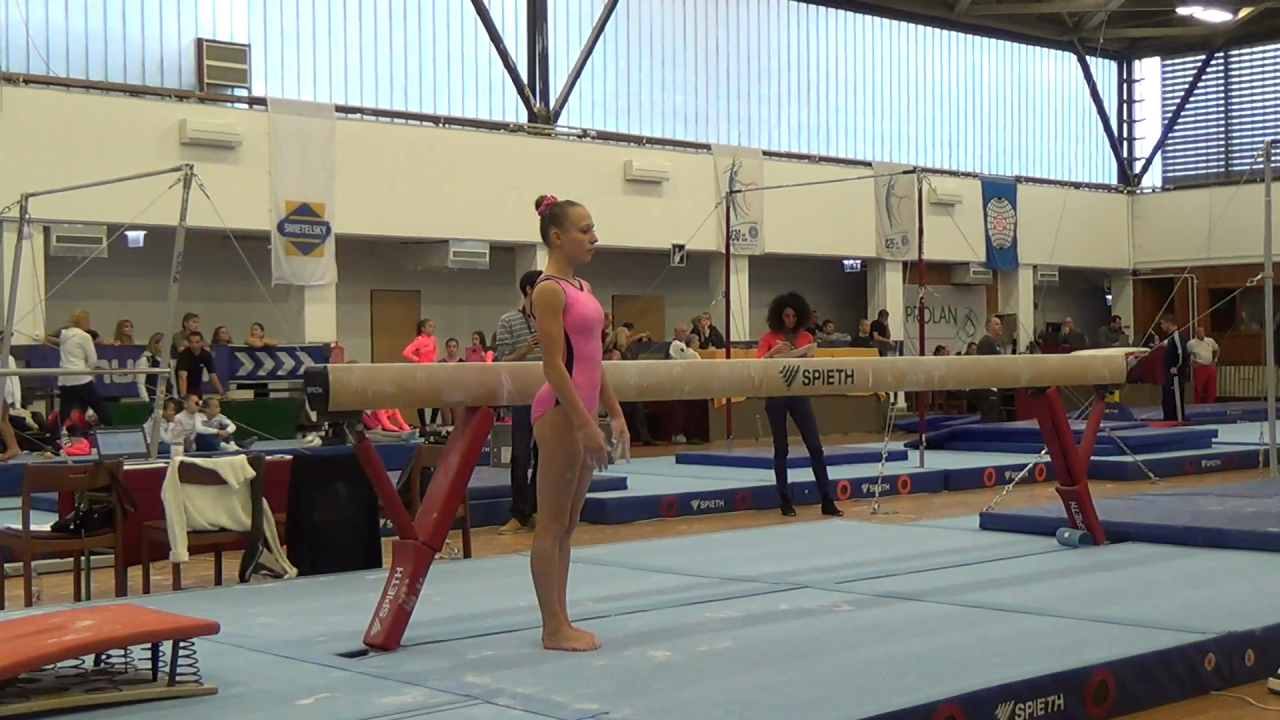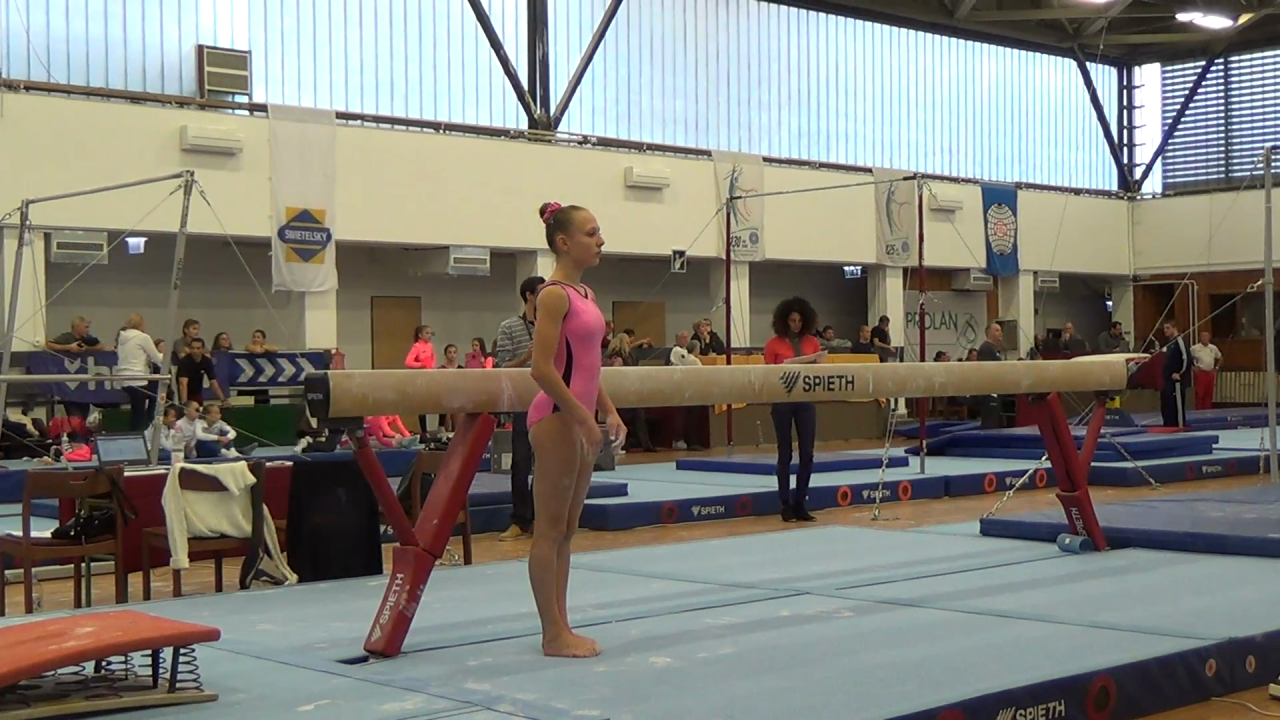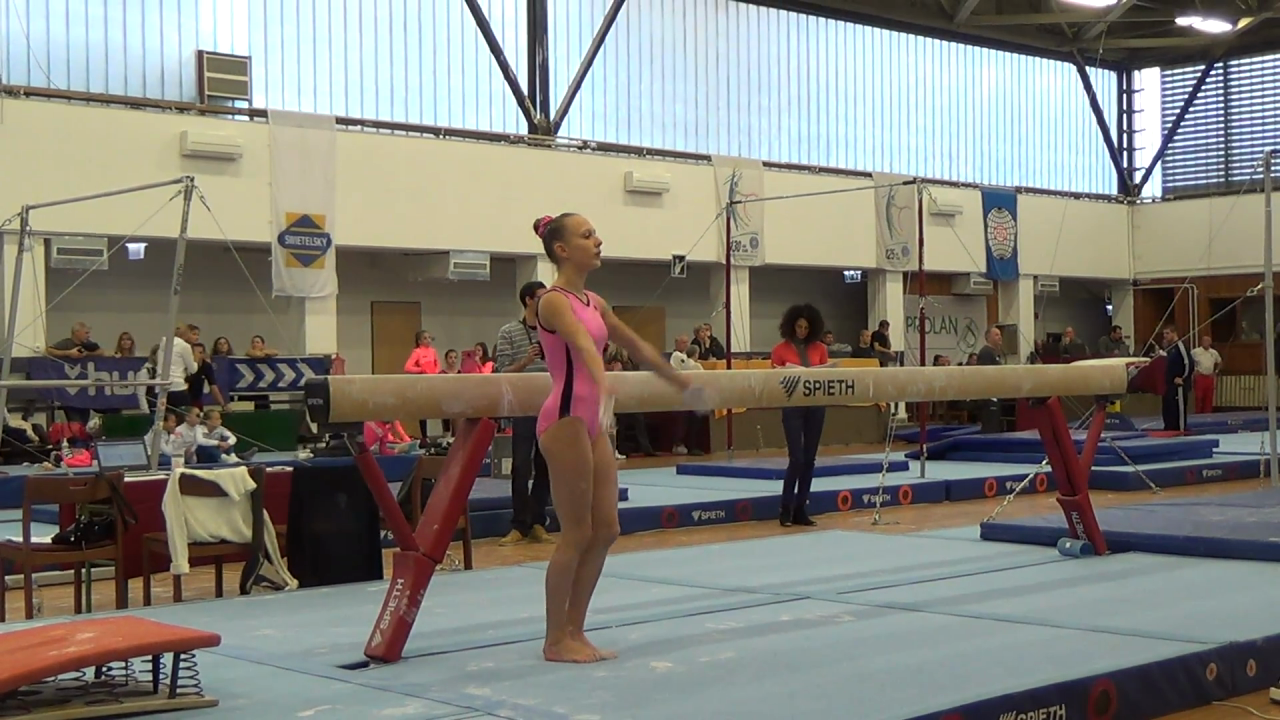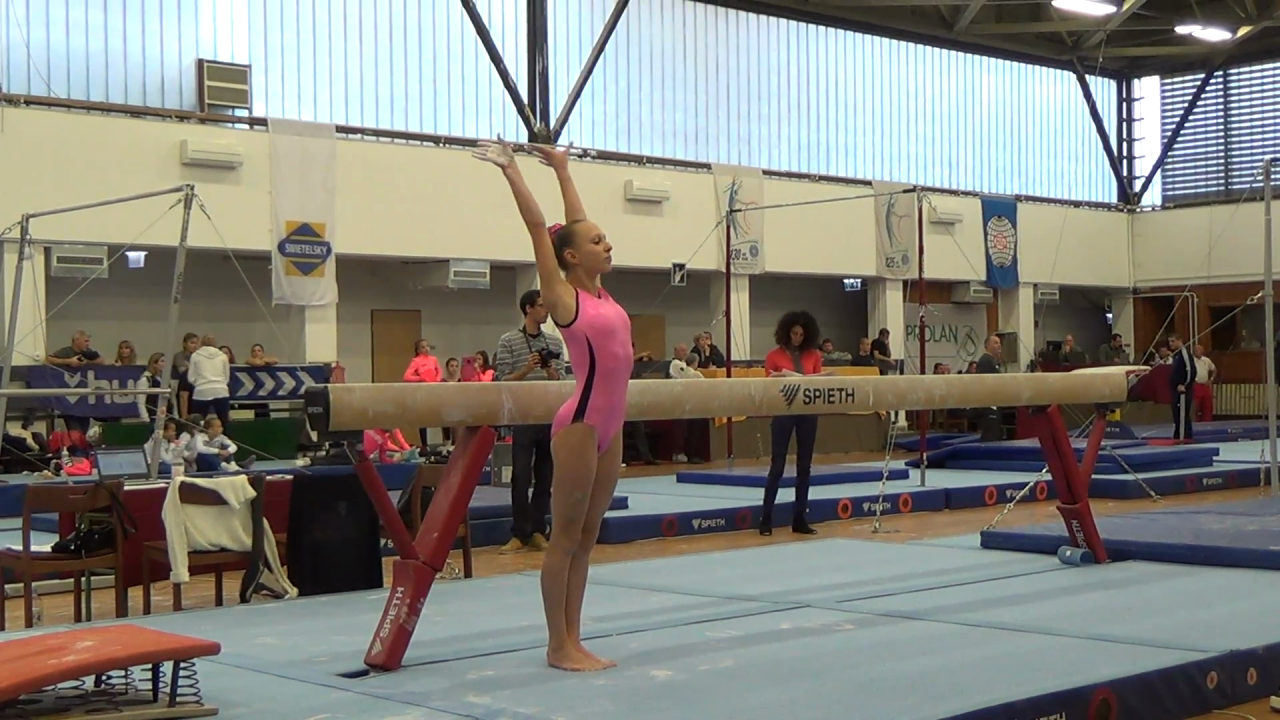
dt=0.7s
person 1, frame 1
left shoulder: (581, 287)
right shoulder: (550, 290)
right elbow: (554, 365)
left wrist: (615, 414)
right wrist: (585, 425)
left hip: (584, 411)
right hip: (561, 412)
left knee: (568, 524)
right knee: (552, 523)
left ankle: (561, 622)
right ankle: (553, 628)
person 1, frame 2
left shoulder: (586, 294)
right shoulder: (554, 295)
right elbow: (542, 369)
left wrist: (609, 413)
right wrist: (582, 419)
left hip: (580, 418)
right hip: (559, 417)
left knee: (567, 530)
right knee: (550, 530)
left ankle: (563, 628)
right ankle: (553, 634)
person 1, frame 3
left shoulder: (593, 301)
right shoulder: (554, 301)
left elbow: (636, 345)
right elbow: (584, 350)
left wrist: (679, 380)
right wrist: (603, 390)
left hip: (591, 422)
right hip: (565, 422)
left knee: (605, 532)
right knee: (577, 534)
left ankle: (573, 629)
right ankle: (556, 638)
person 1, frame 4
left shoulder: (599, 292)
right shoulder: (564, 297)
left elbow: (579, 223)
right elbow: (538, 228)
left wrist: (562, 170)
right wrist: (510, 168)
left hip: (611, 428)
right hip: (580, 425)
left knee: (587, 539)
right knee: (566, 538)
left ankle: (574, 640)
right ankle: (559, 646)
person 2, frame 1
right shoulder: (508, 322)
right elbow: (501, 362)
right wrist: (524, 351)
right knee: (521, 457)
left ankle: (537, 510)
right ankle: (520, 514)
person 2, frame 2
right shoulder: (508, 328)
right elbow: (502, 369)
right wrist: (525, 358)
right knee: (521, 464)
left ankle: (537, 517)
right ankle: (520, 521)
person 2, frame 3
right shoulder: (508, 333)
right elbow: (501, 373)
right wrist: (525, 362)
left knee: (545, 469)
right knee: (521, 469)
left ankle: (537, 523)
right ankle: (520, 525)
person 2, frame 4
left shoulder: (555, 342)
right shoulder: (508, 341)
left elbow: (561, 382)
right elbow: (502, 381)
left wrist: (551, 372)
right wrist: (526, 370)
left knee: (545, 478)
right knee: (521, 478)
left ankle: (538, 531)
right ankle: (520, 533)
person 3, frame 1
left shoulder: (806, 337)
right shoulder: (769, 337)
left wrist: (808, 359)
right wrist: (774, 351)
left hip: (799, 394)
right hip: (776, 395)
left knee: (815, 446)
right knee: (781, 448)
left ankle: (826, 500)
right ankle: (785, 500)
person 3, frame 2
left shoulder: (812, 342)
right shoulder: (773, 344)
left hip: (806, 400)
right hip: (782, 400)
left knee: (807, 454)
right knee: (785, 454)
left ankle: (799, 505)
right ankle: (786, 505)
person 3, frame 3
left shoulder: (819, 348)
right shoulder: (780, 350)
left hip: (815, 405)
right hip: (793, 405)
left knee: (809, 459)
right knee: (796, 458)
left ankle: (800, 510)
right ankle: (785, 508)
person 3, frame 4
left shoulder: (814, 355)
right shoulder: (774, 356)
right wrist: (777, 379)
left hip: (807, 412)
right hip: (783, 412)
left knee: (804, 467)
right knee: (777, 466)
left ankle: (799, 518)
right ankle: (766, 518)
